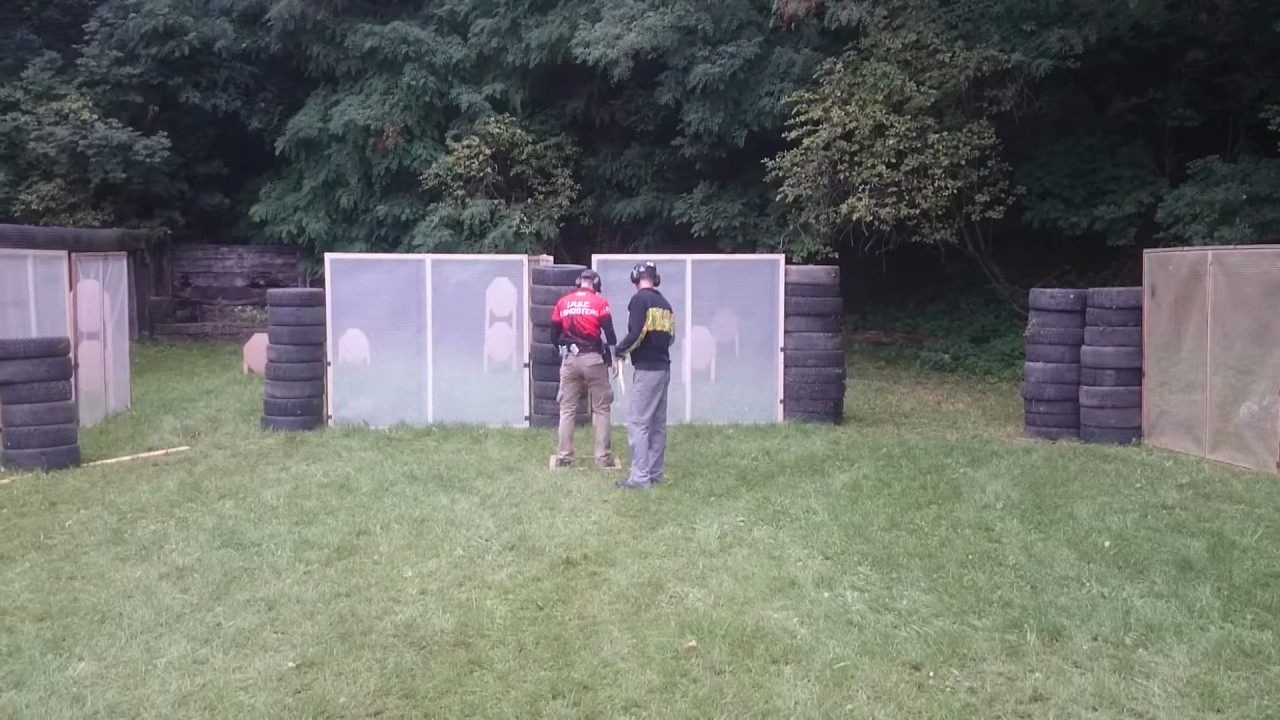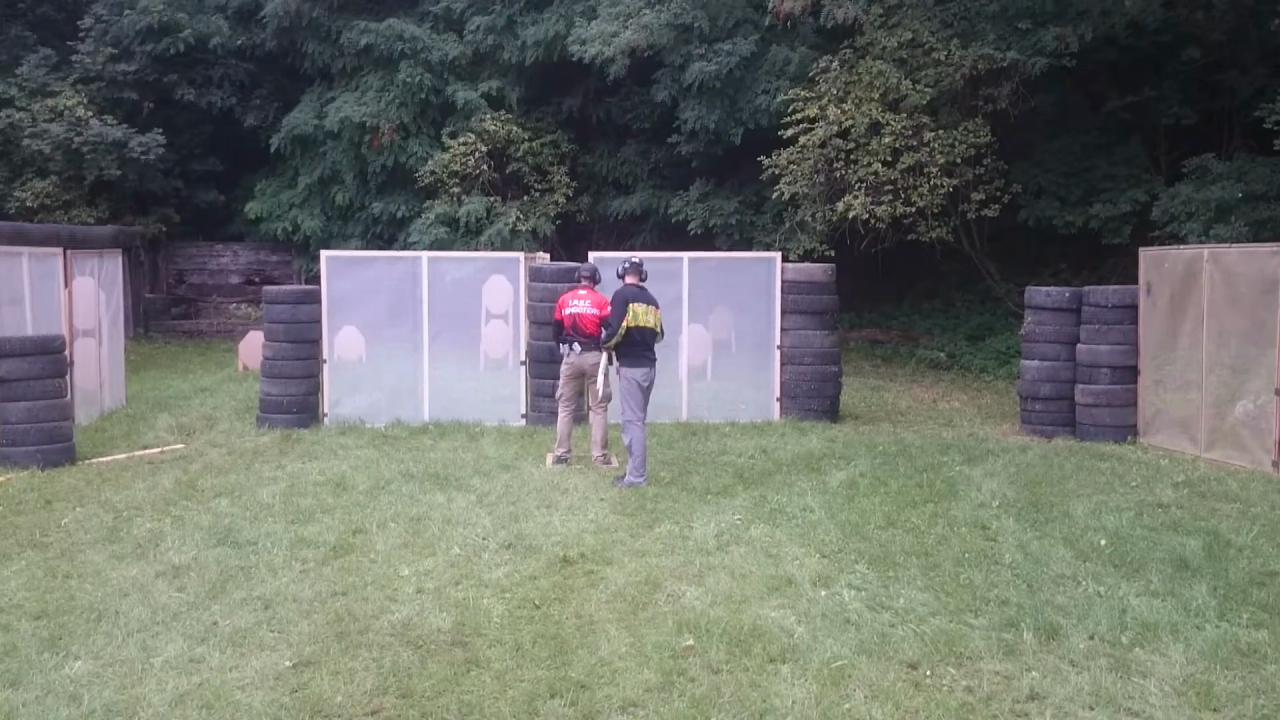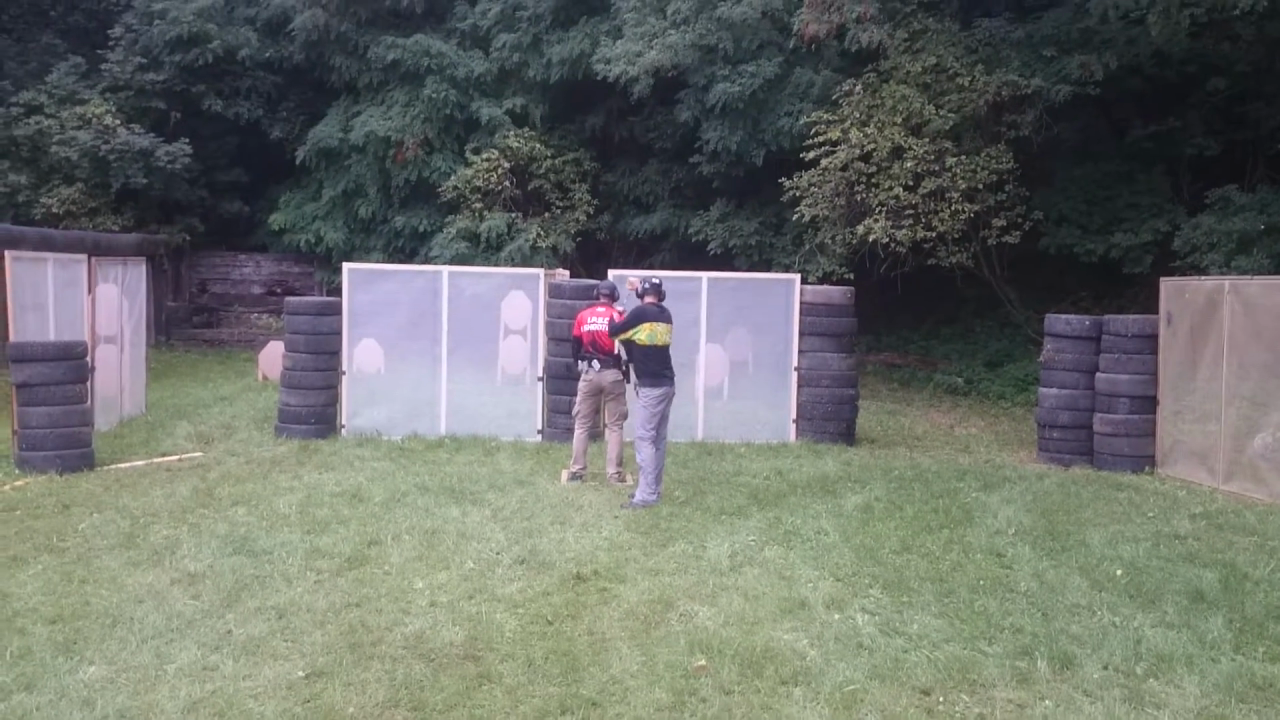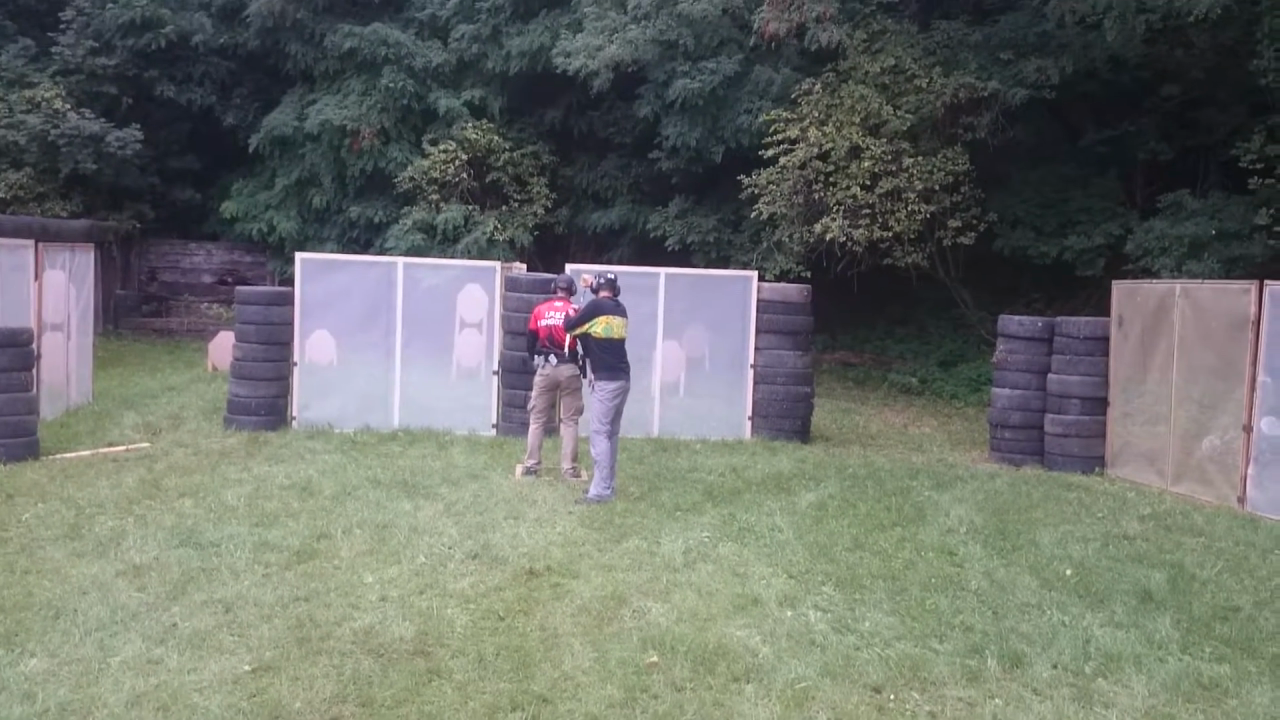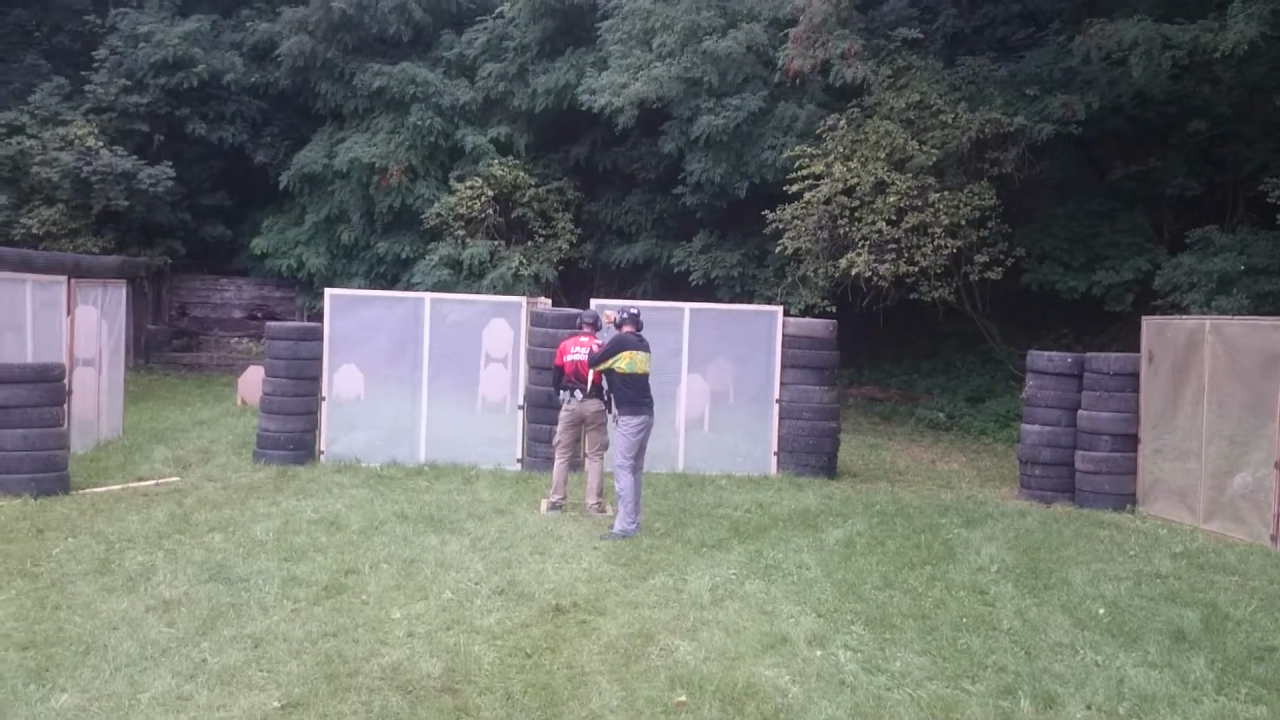
dt=1s
person 1, frame 1
left shoulder: (639, 299)
right shoulder: (664, 303)
left elbow: (636, 333)
right elbow: (670, 337)
left wrist: (620, 350)
left hip: (647, 369)
right hip: (663, 368)
left knee: (638, 422)
right knee: (658, 423)
left ankle: (640, 477)
right ankle: (654, 472)
person 1, frame 2
left shoulder: (622, 294)
right shoulder: (651, 299)
left elbow: (616, 328)
right elbow: (659, 334)
left wrist: (606, 345)
left hip: (631, 366)
right hip: (649, 365)
left knee: (631, 421)
right knee: (637, 420)
left ankle: (636, 477)
right ankle: (636, 471)
person 1, frame 3
left shoulder: (641, 312)
right shoulder: (665, 314)
left elbow: (613, 332)
left wrist: (615, 316)
right wrist: (638, 286)
left hip: (651, 386)
right hip: (666, 384)
left knee: (644, 439)
right knee: (658, 439)
left ankle: (646, 496)
right ankle: (653, 490)
person 1, frame 4
left shoulder: (597, 305)
right shoulder: (620, 309)
left elbow: (569, 327)
left wrist: (573, 313)
left hip: (607, 380)
right hip: (622, 378)
left knee: (599, 433)
right knee: (611, 434)
left ankle: (600, 491)
right ankle: (607, 486)
person 1, frame 5
left shoulder: (620, 341)
right shoulder: (643, 344)
left elbow: (593, 363)
left wrist: (597, 349)
left hip: (631, 414)
right hip: (645, 412)
left knee: (623, 468)
right knee: (635, 469)
left ankle: (625, 526)
right ankle: (632, 520)
person 2, frame 1
left shoulder: (563, 302)
right shoulder: (600, 301)
left elbow: (554, 335)
right elbow: (609, 332)
right wrist: (615, 359)
left hip: (570, 359)
right hip: (594, 358)
left knee: (567, 410)
right knee: (601, 409)
left ankle: (564, 457)
right ankle: (603, 457)
person 2, frame 2
left shoulder: (564, 300)
right shoulder: (601, 301)
left elbow: (556, 331)
left hip: (571, 356)
right hip: (595, 356)
left knee: (565, 407)
right knee: (599, 407)
left ankle: (561, 454)
right ankle: (600, 455)
person 2, frame 3
left shoulder: (583, 316)
right shoulder: (618, 317)
left elbow: (575, 346)
left hip: (589, 373)
right hip: (613, 374)
left knee: (582, 424)
right knee: (614, 425)
left ankle: (576, 471)
right ankle: (615, 473)
person 2, frame 4
left shoulder: (539, 310)
right shoulder: (575, 311)
left elbow: (531, 341)
left wrist: (536, 360)
left hip: (545, 368)
right hip: (569, 369)
left knee: (537, 419)
right knee: (570, 420)
left ankle: (531, 466)
right ankle: (569, 468)
person 2, frame 5
left shoulder: (565, 345)
right shoulder: (600, 346)
left elbow: (556, 376)
left hip: (570, 403)
right hip: (595, 404)
left knee: (562, 454)
right knee: (595, 455)
left ankle: (556, 501)
right ankle: (594, 503)
